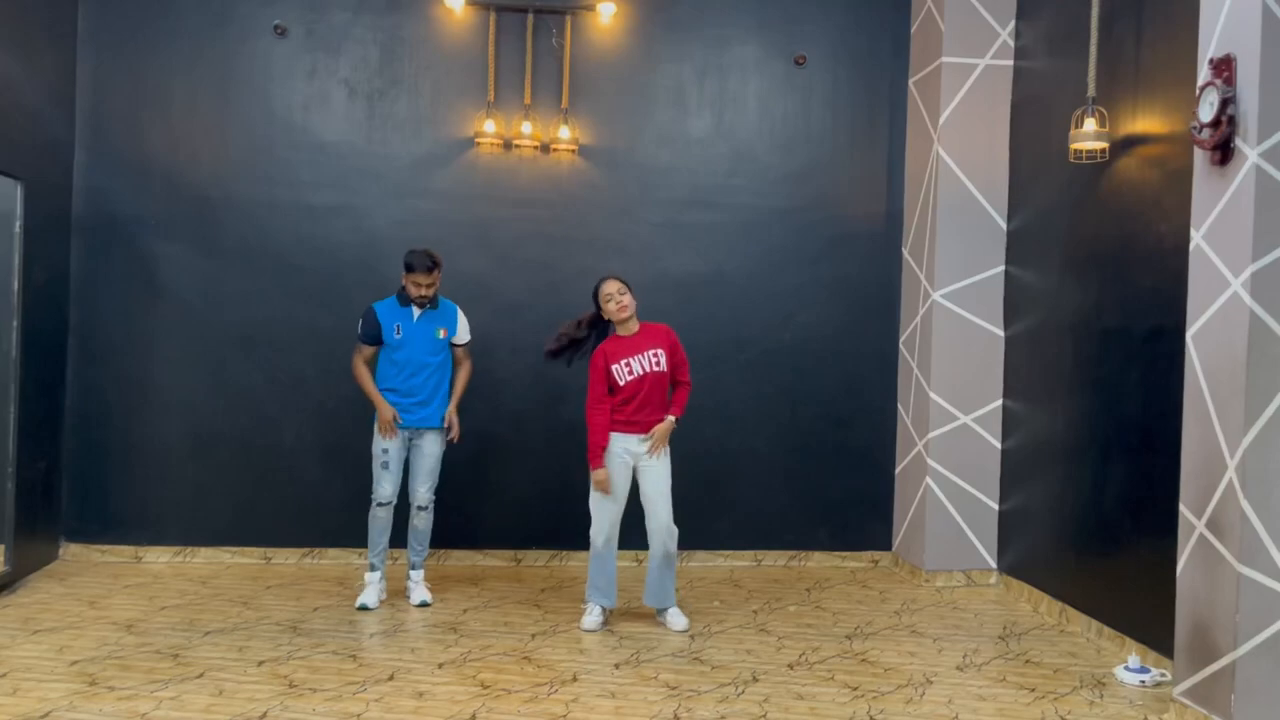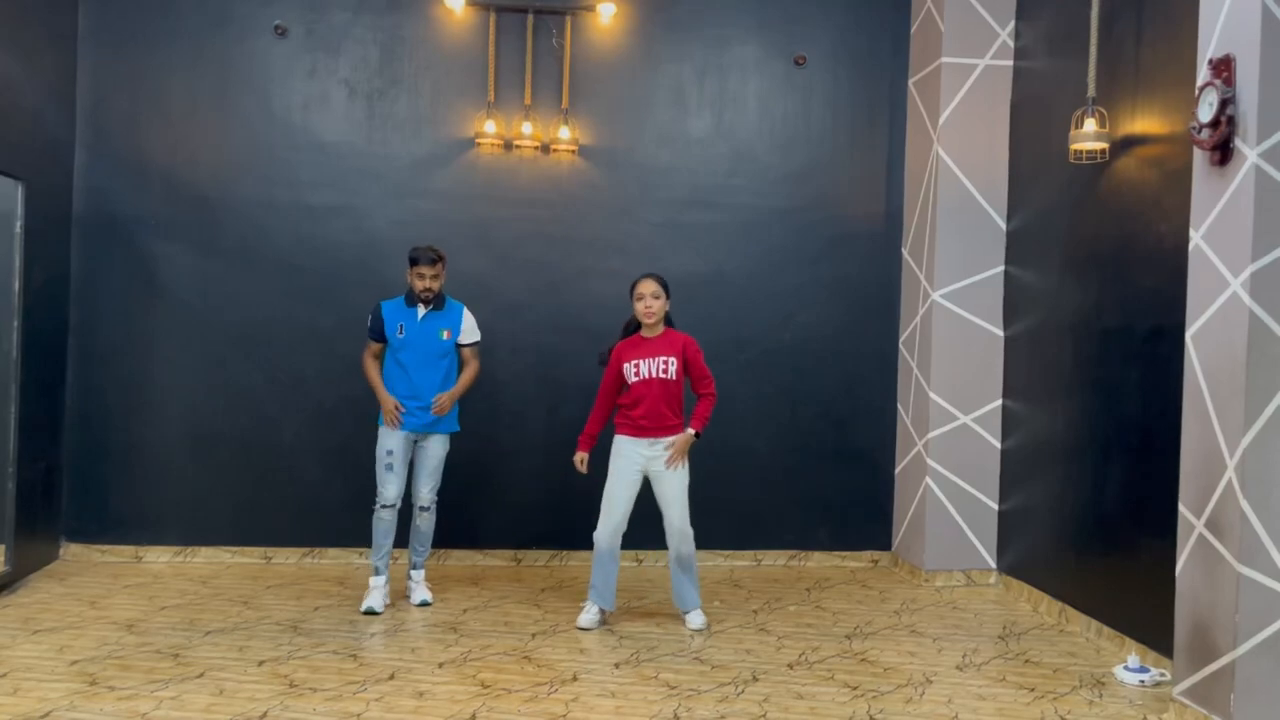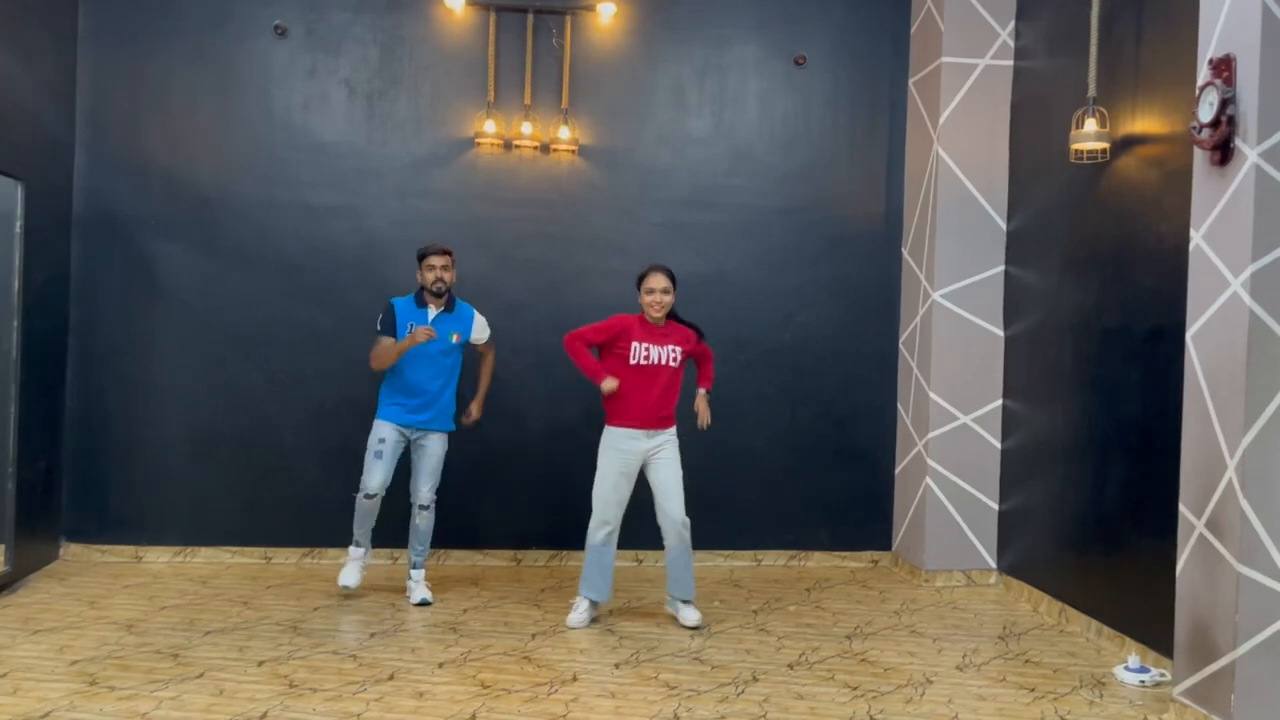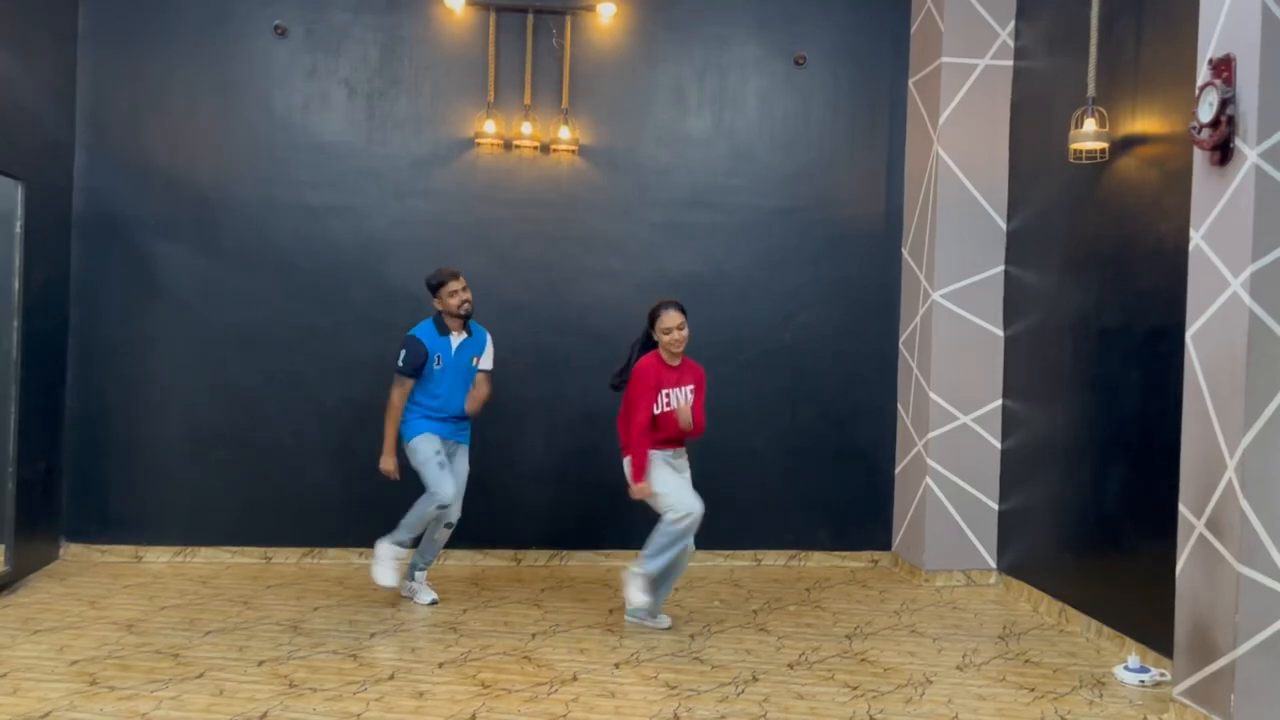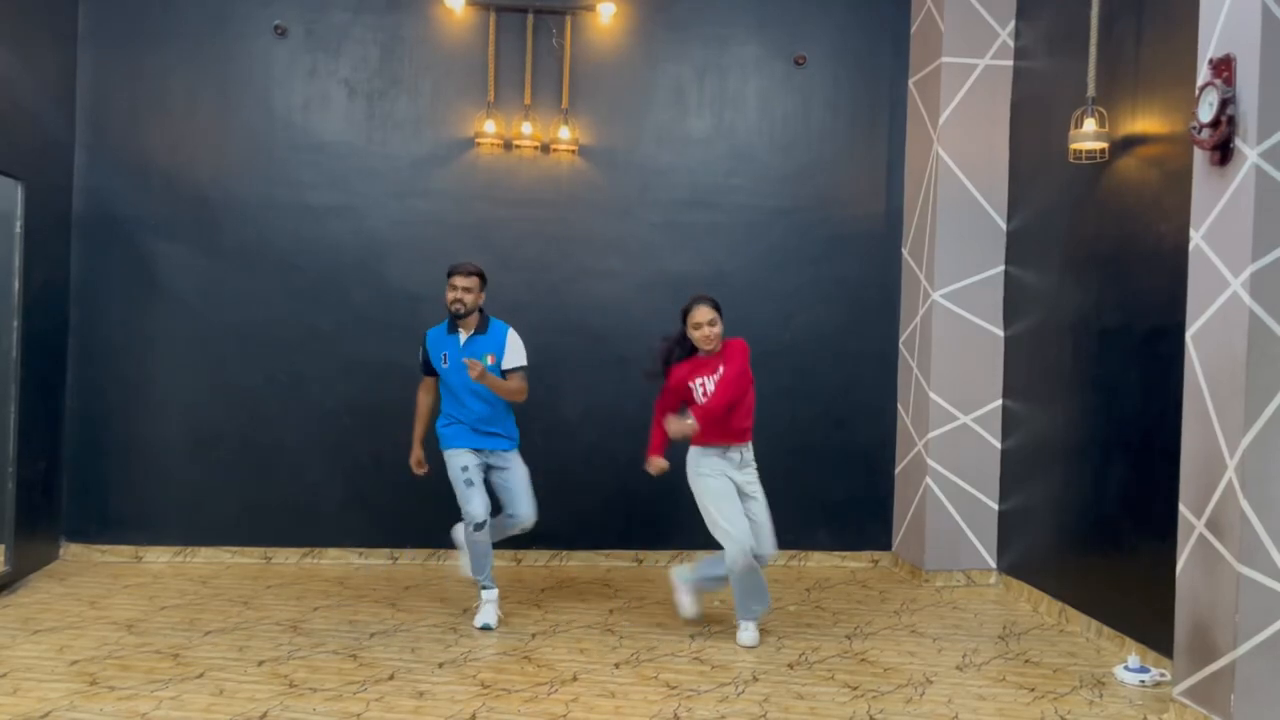
dt=0.4s
person 1, frame 1
left shoulder: (453, 315)
right shoulder: (378, 313)
left elbow: (463, 362)
right elbow: (361, 362)
left wrist: (453, 406)
right wrist: (379, 404)
left hip: (432, 424)
right hip: (392, 420)
left knee: (423, 500)
right knee: (384, 496)
left ankle: (416, 576)
right ankle: (375, 577)
person 1, frame 2
left shoulder: (459, 315)
right shoulder: (386, 312)
left elbow: (472, 362)
right elbow: (371, 356)
left wrist: (452, 394)
right wrist: (384, 395)
left hip: (436, 424)
right hip: (397, 422)
left knee: (425, 500)
right knee: (388, 499)
left ankle: (416, 577)
right ankle: (378, 581)
person 1, frame 3
left shoulder: (469, 318)
right shoulder: (397, 309)
left elbow: (488, 352)
right elbow: (377, 361)
left wrist: (479, 399)
right wrist: (409, 342)
left hip: (436, 424)
right hip: (393, 415)
left knee: (424, 499)
right knee: (373, 486)
left ankle: (416, 576)
right ankle: (359, 549)
person 1, frame 4
left shoulder: (481, 337)
right shoulder: (420, 341)
left elbow: (482, 386)
right elbow: (398, 397)
left wrist: (476, 401)
right wrist: (387, 451)
left hip: (457, 436)
right hip: (422, 429)
left knee: (450, 515)
right knee: (442, 497)
left ankle: (413, 577)
right ankle: (391, 545)
person 1, frame 5
left shoulder: (505, 336)
right shoulder: (432, 339)
left elbow: (519, 393)
right elbow: (426, 390)
left wrist: (486, 378)
right wrist: (416, 444)
left hip: (502, 442)
right hip: (458, 443)
left knee: (524, 517)
right knee: (477, 516)
left ankle: (468, 539)
right ankle: (488, 597)
person 2, frame 1
left shoulder: (663, 336)
right shoulder: (602, 353)
left elbow: (682, 382)
right elbow: (597, 410)
left wrist: (670, 420)
right wrist: (597, 462)
left hip: (652, 441)
right hip: (614, 443)
left knee: (662, 526)
right knee: (604, 527)
left ankle: (664, 603)
right ankle: (597, 603)
person 2, frame 2
left shoulder: (683, 345)
right shoulder: (622, 350)
left elbow: (707, 393)
right elbow: (606, 399)
left wrist: (690, 432)
right wrist: (585, 443)
left hip: (670, 447)
right hip: (626, 446)
left knee: (679, 530)
right knee: (608, 526)
left ankle: (690, 604)
right ankle: (599, 603)
person 2, frame 3
left shoulder: (684, 333)
right shoulder: (624, 325)
left elbow: (705, 357)
right elbow: (573, 341)
left wrist: (702, 394)
right wrist: (601, 376)
left hip: (664, 438)
right hip: (621, 437)
left knee: (675, 519)
right knee: (605, 518)
left ankle: (682, 599)
right ankle: (589, 598)
person 2, frame 4
left shoulder: (695, 374)
right shoulder: (644, 369)
left elbow: (698, 426)
right elbow: (634, 426)
left wrist: (689, 420)
right wrist: (638, 477)
left hip: (678, 457)
right hip: (645, 459)
left knee: (680, 539)
right knee: (688, 509)
left ankle: (643, 607)
right ankle: (640, 572)
person 2, frame 5
left shoulder: (737, 349)
right shoulder: (680, 372)
left elbow: (730, 389)
right elbow: (662, 414)
left wrist: (695, 419)
right wrist: (655, 452)
left hip: (743, 458)
right hip: (704, 462)
left knee: (762, 549)
right knee: (740, 547)
left ankle: (688, 578)
right ankle: (748, 616)
